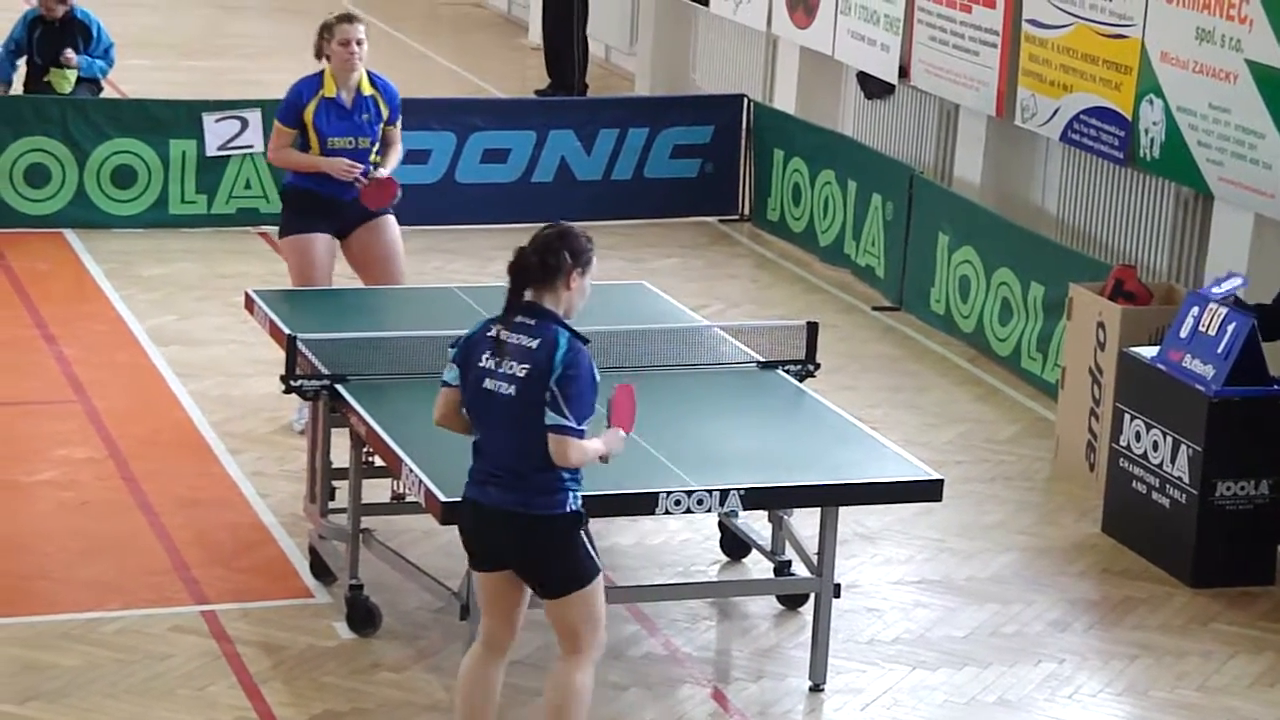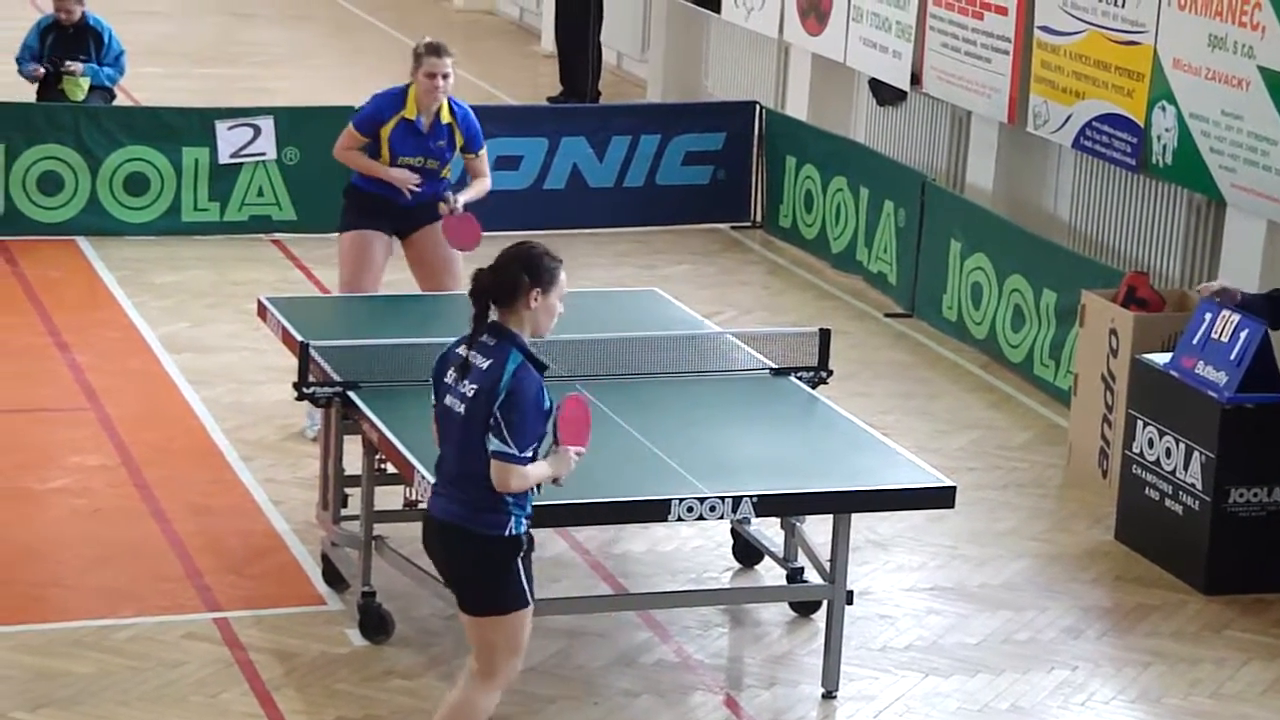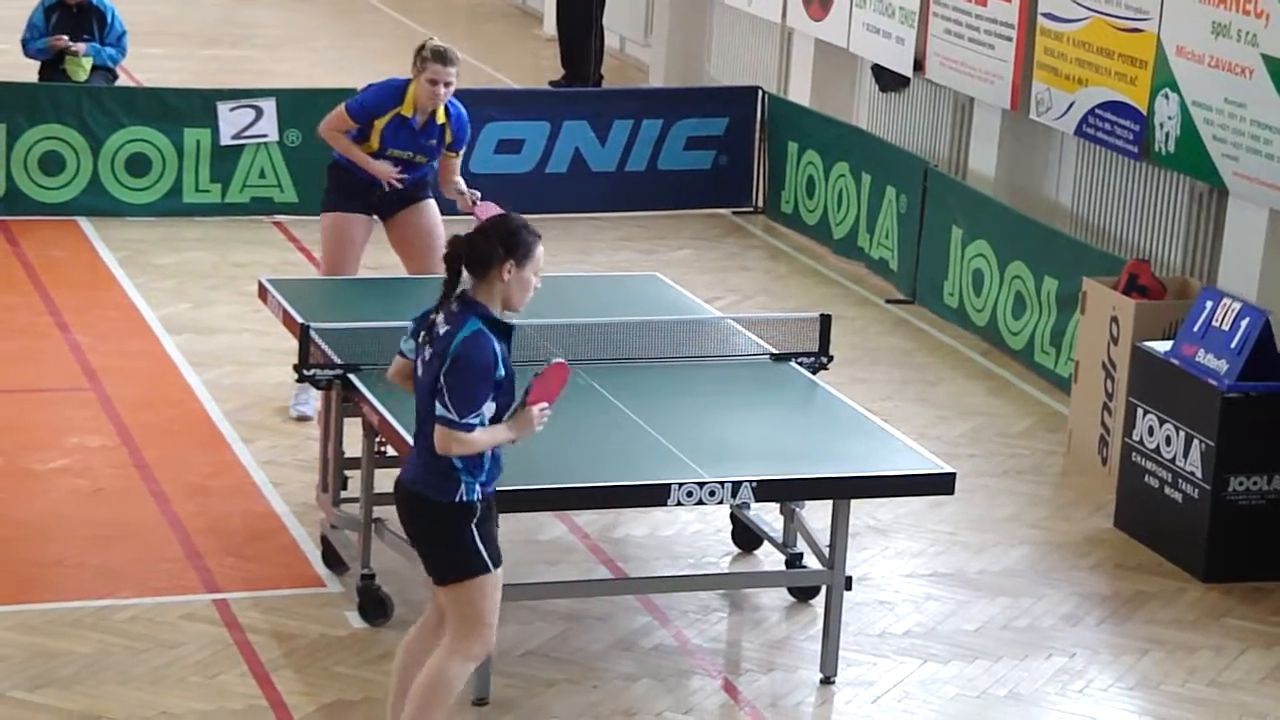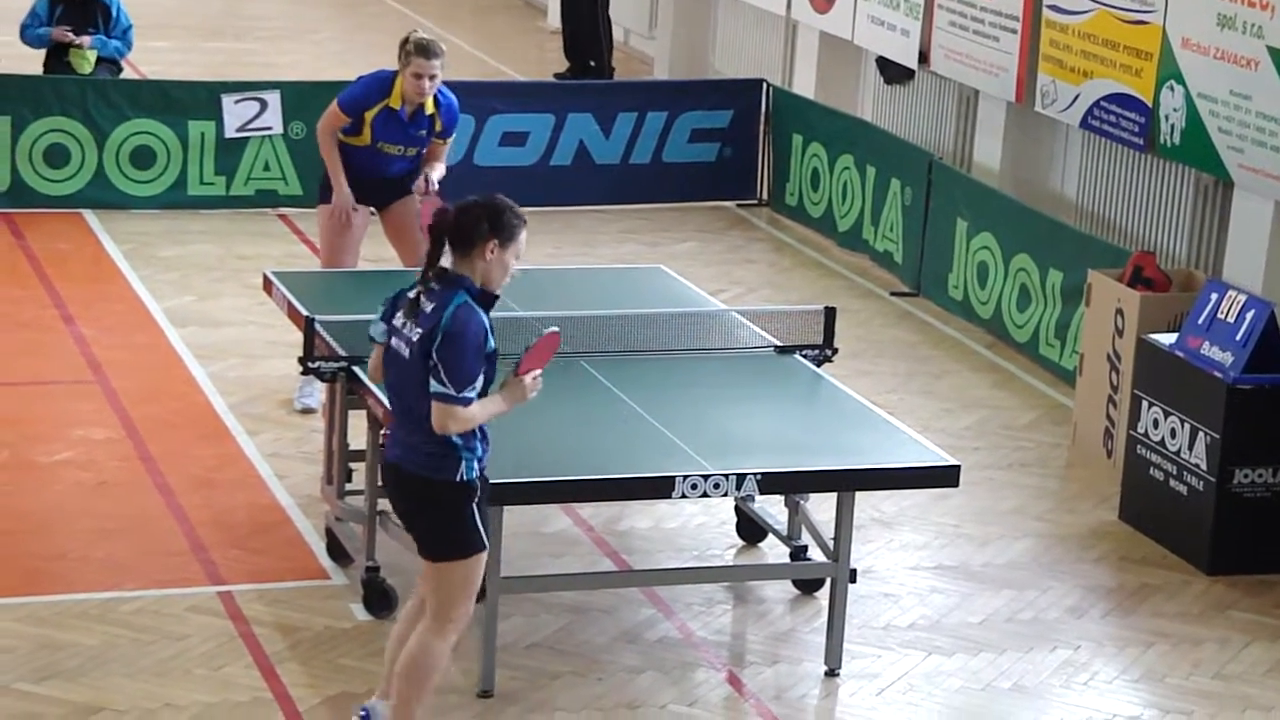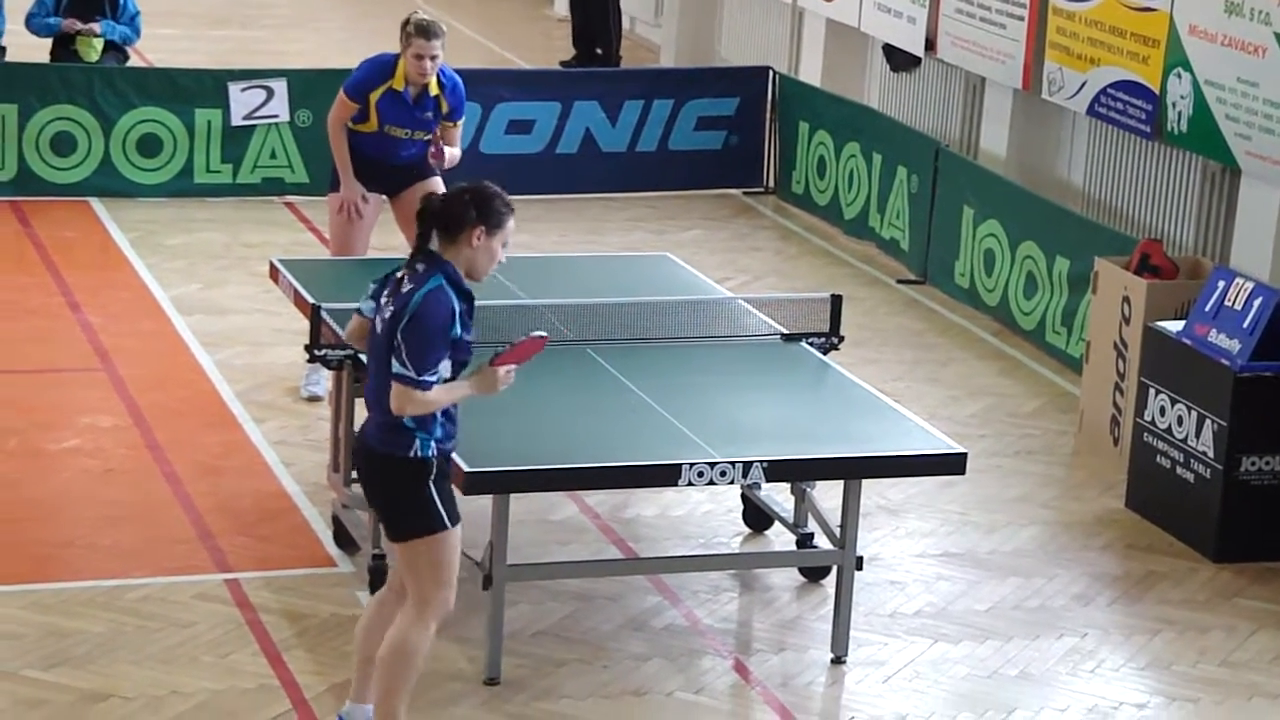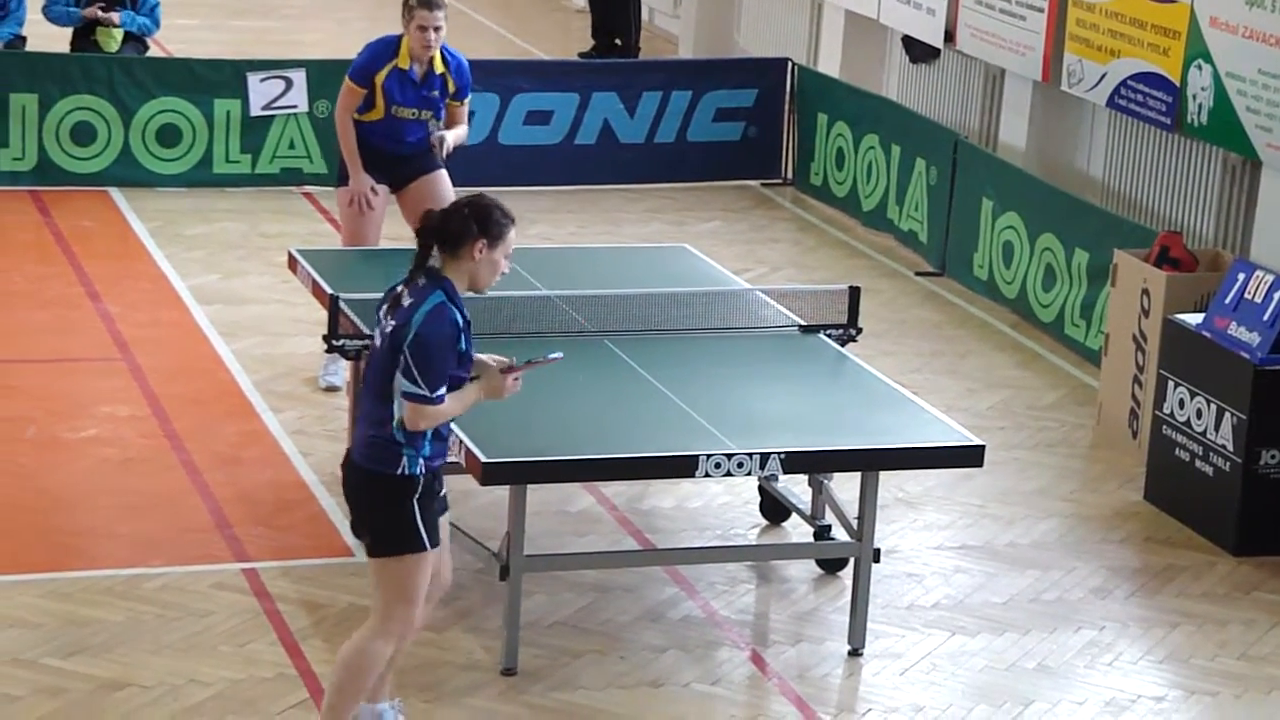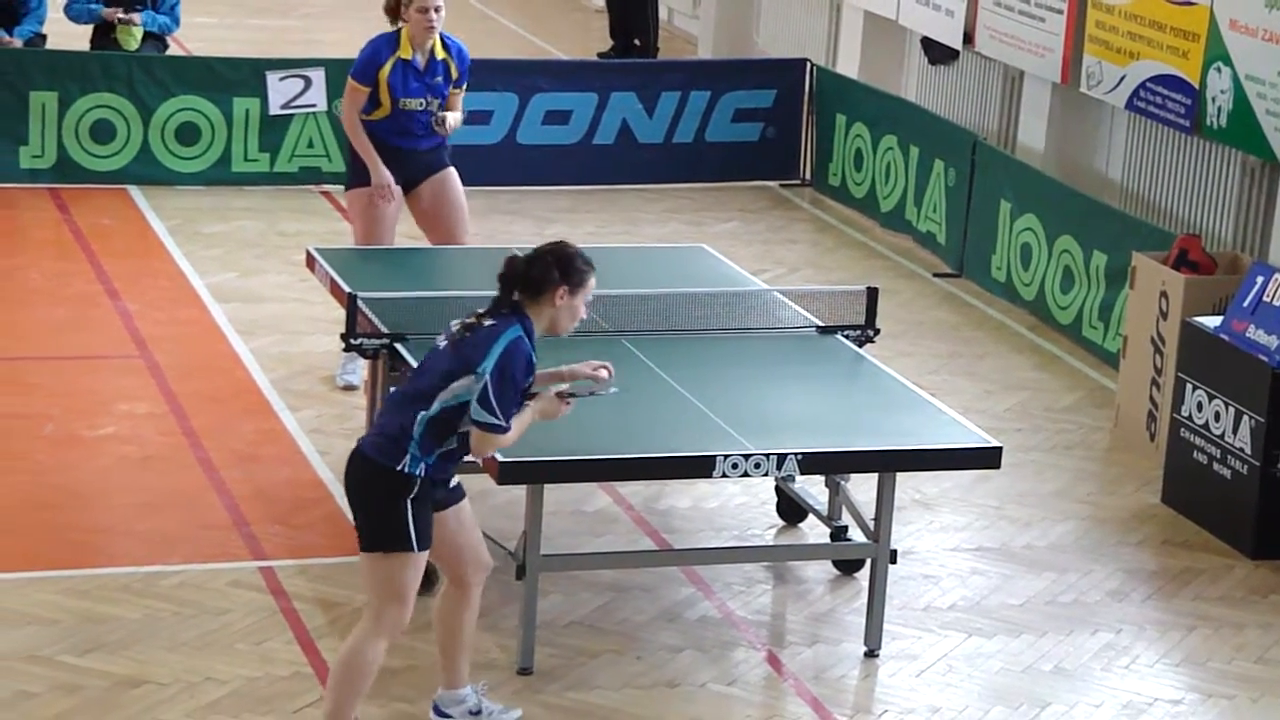
dt=0.4s
person 1, frame 1
left shoulder: (479, 337)
right shoulder: (568, 354)
left elbow: (445, 415)
right elbow: (565, 453)
right wrist: (606, 443)
left hip: (483, 510)
right hip: (547, 521)
left knee: (493, 642)
right knee: (582, 650)
person 1, frame 2
left shoulder: (457, 353)
right shoulder: (520, 380)
right elbow: (507, 478)
right wrist: (553, 465)
left hip: (443, 525)
right hip: (489, 540)
left knee: (488, 661)
right knee: (496, 673)
person 1, frame 3
left shoulder: (438, 316)
right shoulder: (478, 346)
left elbow: (399, 375)
right elbow: (450, 441)
right wrist: (513, 428)
left hip: (422, 492)
right hip: (452, 504)
left knee: (444, 619)
right knee: (471, 642)
person 1, frame 4
left shoulder: (410, 296)
right shoulder: (465, 321)
left elbow: (378, 368)
right elbow: (449, 420)
right wrist: (506, 397)
left hip: (403, 469)
right hip: (444, 483)
left knee: (432, 599)
right knee: (448, 618)
person 1, frame 5
left shoulder: (405, 276)
right shoulder: (438, 303)
left elbow: (356, 334)
right elbow: (408, 400)
right wrist: (476, 383)
left hip: (383, 453)
right hip: (409, 464)
left knee: (405, 588)
right knee: (432, 604)
person 1, frame 6
left shoulder: (409, 291)
right shoulder: (439, 317)
right elbow: (420, 414)
left wrist: (468, 363)
right wrist: (482, 388)
left hip: (383, 468)
right hip: (397, 478)
left knee: (432, 586)
right knee: (396, 620)
person 1, frame 7
left shoulder: (496, 324)
right shoulder: (512, 346)
right elbow: (487, 442)
left wrist: (561, 375)
right wrist: (538, 409)
left hip: (421, 469)
right hip: (392, 475)
left knee: (473, 571)
right knee: (385, 621)
person 2, frame 1
left shoulder: (384, 93)
right shoulder: (303, 93)
left elbow: (394, 146)
right elbow: (276, 153)
left wrist: (383, 172)
right wrist: (326, 164)
left hip: (365, 204)
right hip: (309, 206)
right ankle: (310, 398)
person 2, frame 2
left shoulder: (463, 119)
right shoulder: (384, 106)
left elbow: (483, 179)
right elbow: (343, 150)
left wrist: (460, 199)
right wrist: (388, 172)
left hip: (428, 209)
right hip: (370, 206)
person 2, frame 3
left shoulder: (456, 119)
right shoulder: (382, 96)
left elbow: (448, 177)
right elbow: (328, 129)
left wrist: (463, 194)
right wrist: (370, 164)
left hip: (410, 190)
right hip: (352, 183)
left knee: (437, 281)
right ankle: (308, 383)
person 2, frame 4
left shoulder: (446, 107)
right shoulder: (371, 89)
left elbow: (435, 160)
right elbow: (325, 130)
left wrist: (429, 179)
right wrist: (341, 188)
left hip: (403, 181)
right hip: (349, 178)
right ankle: (312, 375)
person 2, frame 5
left shoulder: (451, 88)
right shoulder: (374, 72)
left elbow: (454, 149)
right elbow: (336, 122)
left wrist: (445, 155)
right wrist: (348, 181)
left hip: (415, 168)
right hip: (361, 165)
right ankle: (320, 362)
person 2, frame 6
left shoulder: (456, 68)
right shoulder: (377, 54)
left elbow: (460, 126)
right elbow: (343, 113)
left wrist: (448, 137)
right wrist: (356, 174)
left hip: (420, 159)
right hip: (368, 156)
right ankle: (336, 353)
person 2, frame 7
left shoulder: (456, 54)
right shoulder: (379, 52)
right elbow: (349, 114)
left wrist: (449, 120)
right wrist: (376, 168)
left hip: (431, 156)
right hip: (379, 157)
left knee: (457, 249)
right ankle: (354, 353)
